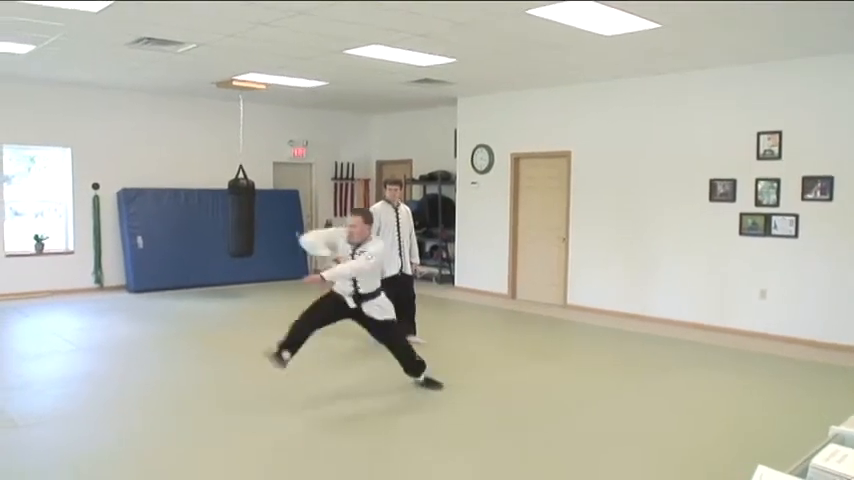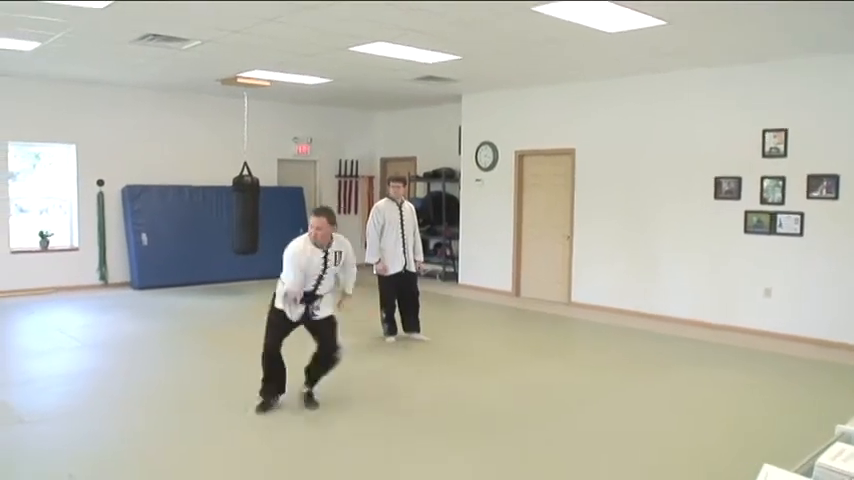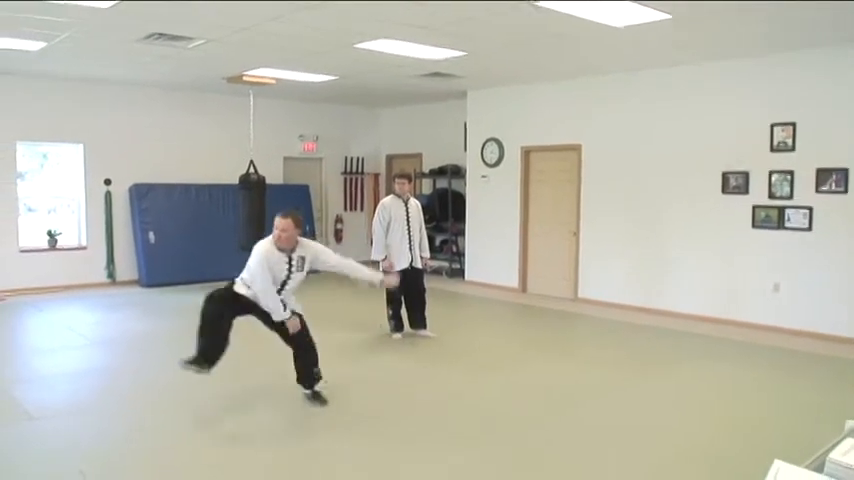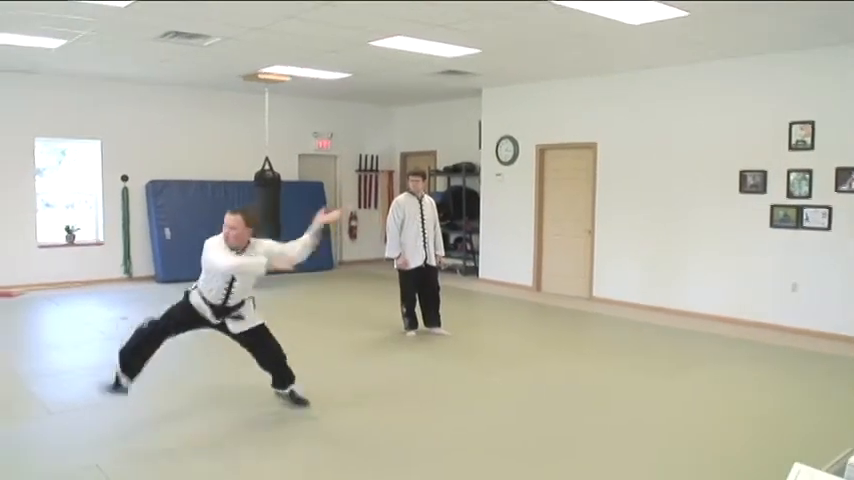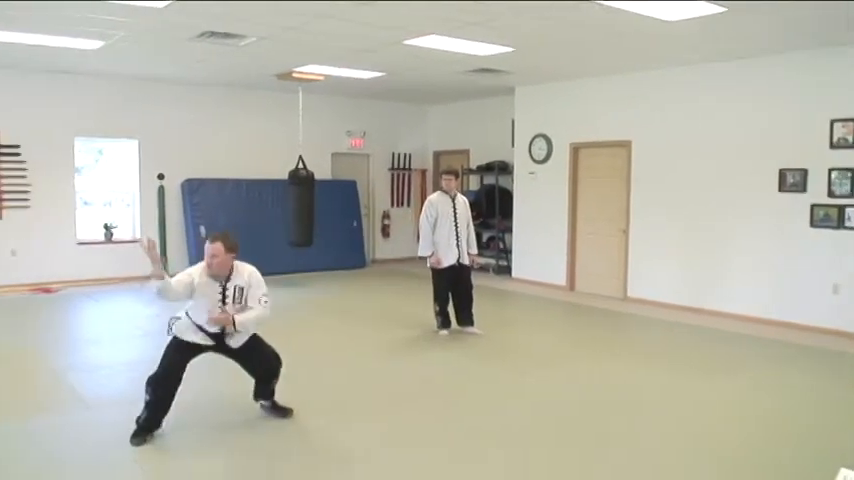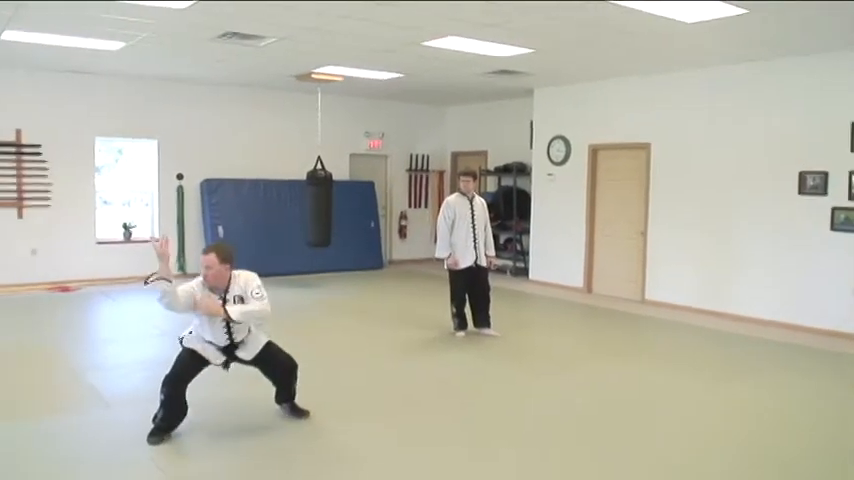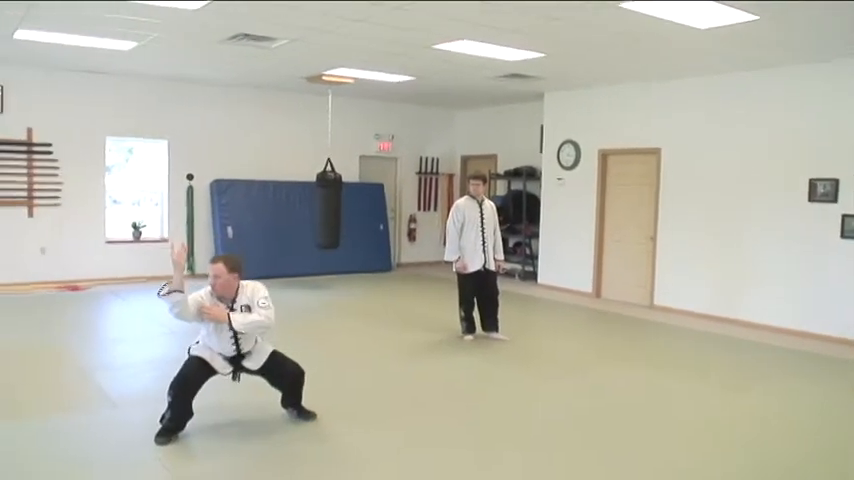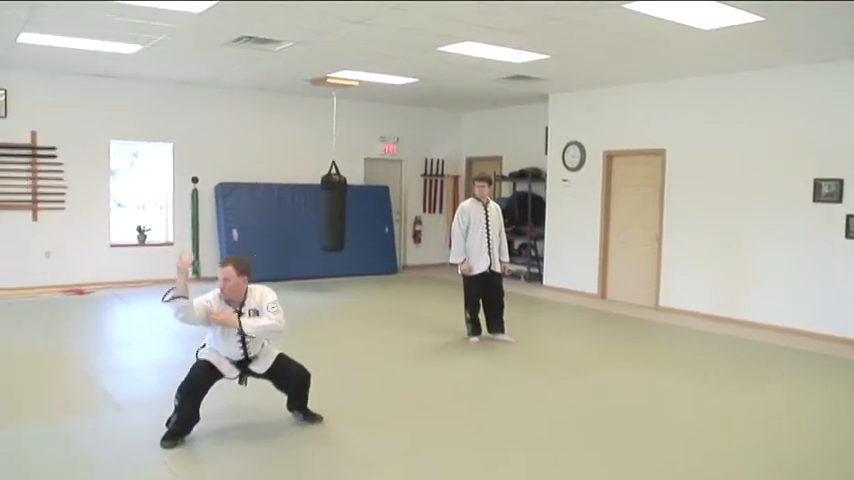
dt=0.2s
person 1, frame 1
left shoulder: (377, 248)
right shoulder: (339, 236)
left elbow: (358, 267)
right elbow: (307, 239)
left wrist: (323, 276)
right wrist: (331, 254)
left hip: (371, 302)
right hip: (343, 297)
left knee: (396, 340)
right knee: (311, 317)
left ankle: (419, 375)
right ankle: (283, 353)
person 1, frame 2
left shoulder: (342, 244)
right shoulder: (297, 248)
left elbow: (349, 267)
right elbow: (293, 281)
left wrist: (346, 290)
right wrist: (292, 294)
left hip: (319, 304)
right hip: (289, 302)
left knee: (329, 350)
right knee: (271, 345)
left ankle: (309, 388)
right ankle: (272, 393)
person 1, frame 3
left shoulder: (310, 249)
right shoulder: (262, 252)
left elbow: (341, 263)
right elbow: (266, 291)
left wrist: (380, 278)
right wrist: (285, 317)
left hip: (283, 301)
right hip: (247, 293)
left knee: (304, 345)
right knee: (215, 304)
left ankle: (311, 388)
right ankle: (204, 358)
person 1, frame 4
left shoulder: (262, 248)
right shoulder: (214, 245)
left elbow: (293, 253)
right elbow: (227, 264)
left wrist: (316, 226)
right wrist: (268, 262)
left hip: (236, 313)
right hip: (203, 304)
left knee: (270, 351)
right knee: (156, 331)
left ankle: (285, 388)
right ankle: (123, 379)
person 1, frame 5
left shoulder: (249, 274)
right shoulder: (196, 274)
left elbow: (263, 310)
right elbow: (168, 291)
left wrist: (233, 321)
right wrist: (156, 263)
left hip: (235, 333)
right hip: (195, 331)
left knee: (270, 363)
right knee: (165, 375)
left ankle: (266, 399)
right ankle: (146, 424)
person 1, frame 6
left shoulder: (248, 280)
right shoulder: (196, 288)
left elbow: (263, 309)
right elbow: (171, 300)
left wrist: (224, 310)
right wrist: (164, 264)
left hip: (245, 342)
right hip: (207, 344)
left knee: (287, 367)
right knee: (175, 379)
left ankle: (286, 402)
right ankle: (164, 425)
person 1, frame 7
left shoulder: (254, 290)
right shoulder: (204, 298)
left elbow: (266, 320)
right elbow: (179, 310)
left wrist: (227, 317)
right wrist: (178, 272)
left hip: (251, 352)
right hip: (213, 354)
left knee: (294, 374)
right knee: (182, 384)
left ankle: (293, 406)
right ankle: (171, 426)
person 1, frame 8
left shoulder: (263, 294)
right shoulder: (212, 301)
left elbow: (277, 323)
right elbow: (184, 313)
left wrist: (238, 322)
right wrist: (182, 278)
left hip: (258, 356)
right hip: (220, 358)
left knee: (300, 377)
right knee: (190, 388)
left ankle: (299, 409)
right ankle: (177, 430)
person 2, frame 1
left shoulder: (406, 210)
right shoulder: (376, 210)
left elbow: (411, 236)
left wrist: (415, 260)
left hip: (405, 265)
right hip: (386, 265)
left knee: (408, 299)
left ankle: (408, 332)
person 2, frame 2
left shoulder: (410, 208)
right shoulder: (380, 207)
left elbow: (415, 233)
right elbow: (372, 235)
left wrist: (418, 257)
right wrist: (376, 260)
left hip: (408, 262)
right hip: (388, 262)
left knee: (411, 297)
right knee: (388, 300)
left ankle: (412, 329)
right ankle: (390, 331)
person 2, frame 3
left shoulder: (416, 204)
right shoulder: (385, 204)
left elbow: (421, 230)
right elbow: (378, 231)
left wrist: (424, 254)
right wrist: (382, 257)
left hip: (414, 259)
right hip: (394, 259)
left knee: (417, 293)
right knee: (394, 297)
left ankle: (419, 325)
right ankle: (396, 328)
person 2, frame 4
left shoulder: (430, 202)
right shoulder: (400, 202)
left elbow: (436, 228)
right elbow: (393, 230)
left wrist: (439, 252)
right wrist: (397, 255)
left hip: (429, 257)
right hip: (408, 257)
left knee: (432, 291)
right knee: (409, 294)
left ankle: (433, 323)
right ankle: (410, 325)
person 2, frame 5
left shoulder: (463, 201)
right shoulder: (433, 201)
left elbow: (469, 227)
right elbow: (425, 228)
left wrist: (473, 251)
right wrist: (430, 253)
left hip: (462, 255)
right hip: (441, 256)
left knee: (465, 290)
right knee: (442, 293)
left ankle: (466, 322)
right ankle: (443, 324)
person 2, frame 6
left shoulder: (481, 202)
right shoulder: (450, 202)
left elbow: (486, 229)
right elbow: (443, 229)
left wrist: (490, 253)
right wrist: (447, 255)
left hip: (479, 257)
right hip: (458, 257)
left knee: (482, 292)
right knee: (458, 295)
left ankle: (482, 324)
right ankle: (460, 326)
person 2, frame 7
left shoulder: (491, 206)
right shoulder: (460, 205)
left elbow: (496, 232)
right elbow: (452, 232)
left wrist: (499, 257)
right wrist: (456, 258)
left hip: (488, 261)
right hip: (467, 261)
left knee: (490, 296)
right knee: (467, 298)
left ankle: (491, 328)
right ankle: (468, 329)
person 2, frame 8
left shoulder: (496, 208)
right shoulder: (465, 207)
left elbow: (501, 234)
right elbow: (457, 235)
left wrist: (504, 258)
right wrist: (461, 260)
left hip: (493, 263)
right hip: (473, 263)
left knee: (496, 297)
right knee: (472, 300)
left ankle: (497, 330)
right ankle: (473, 331)
